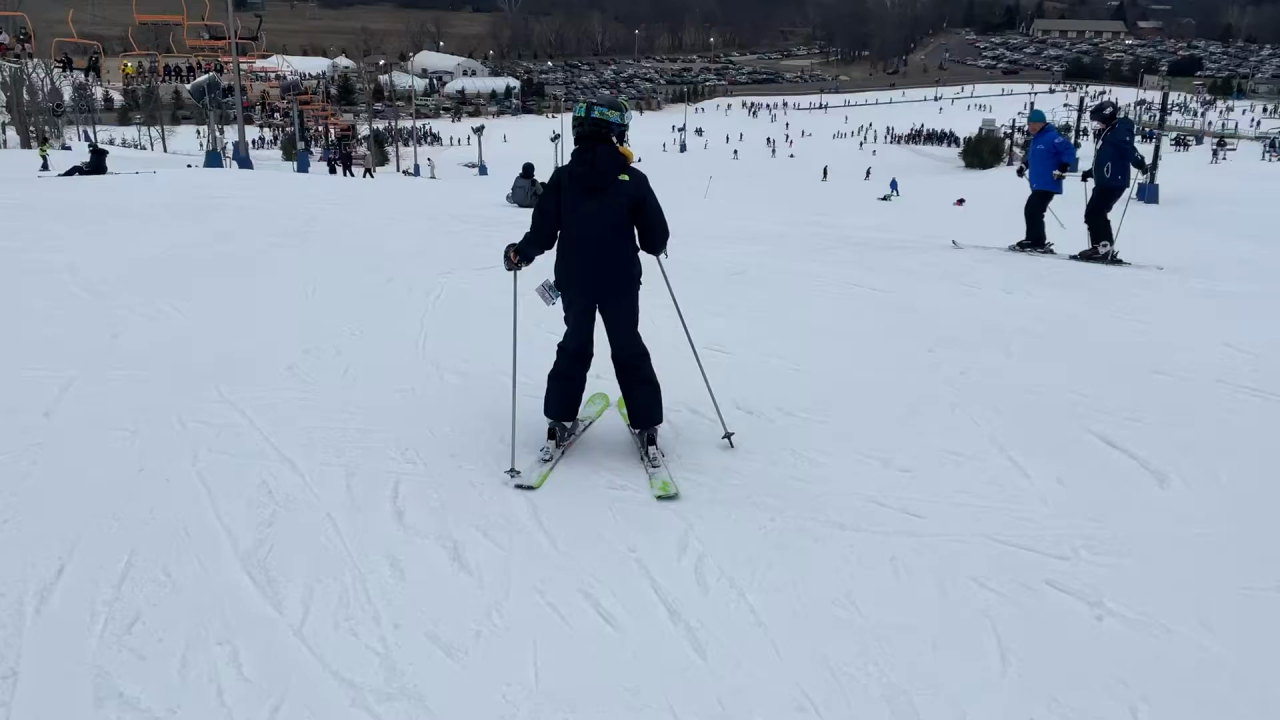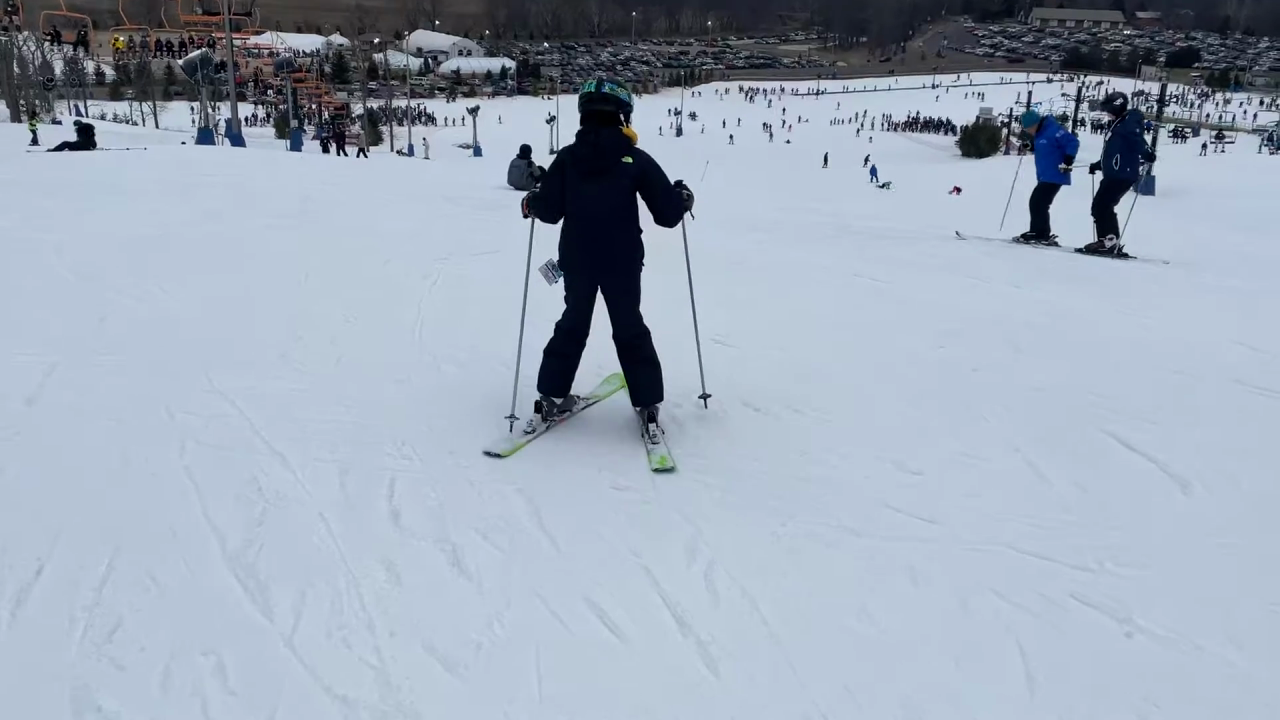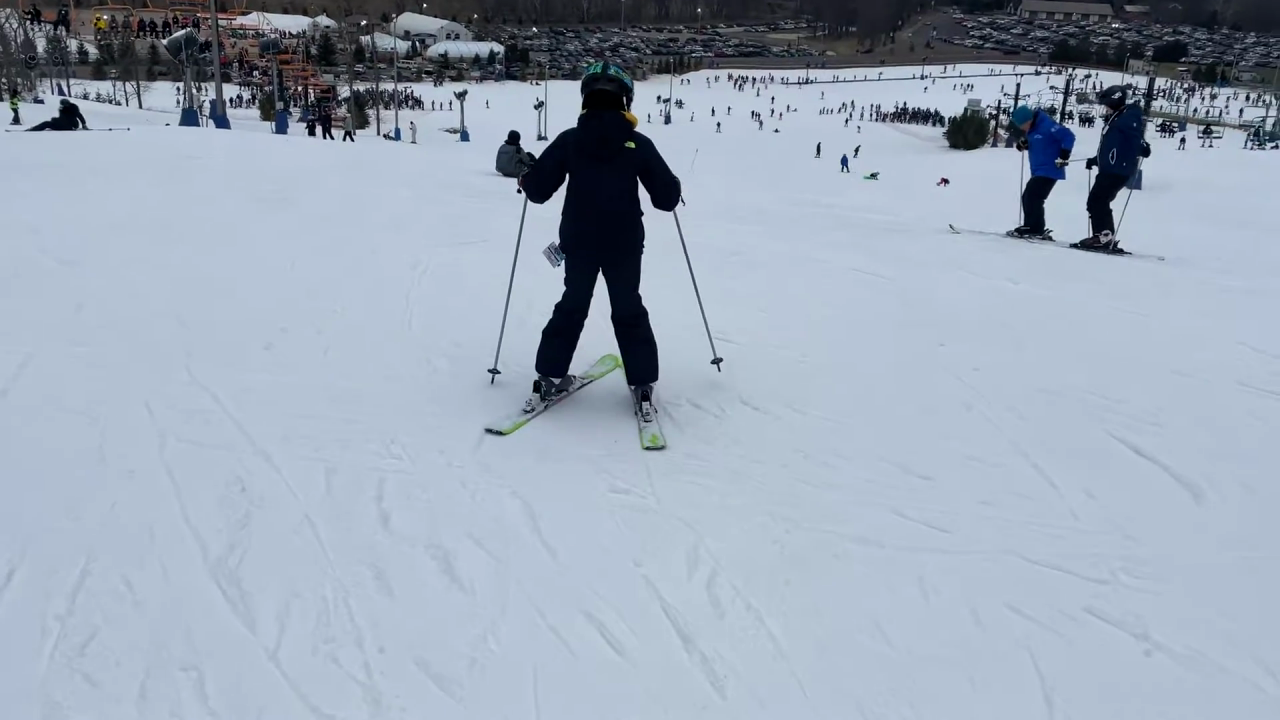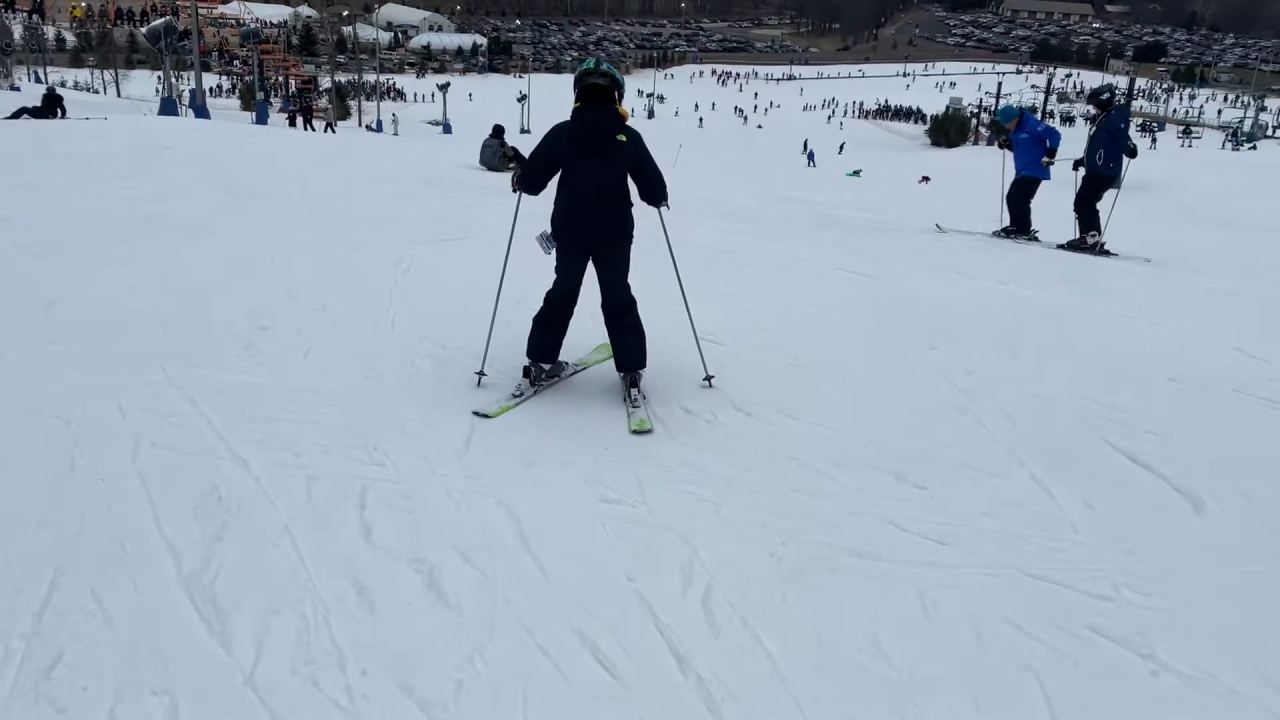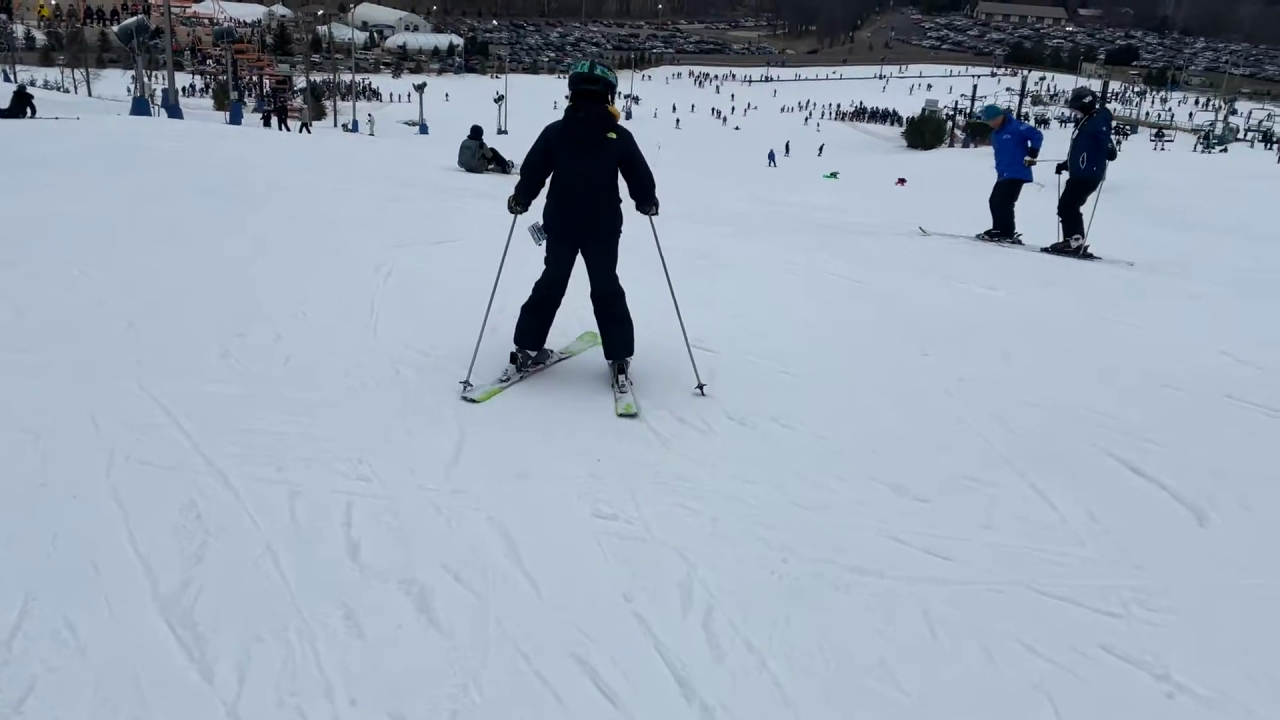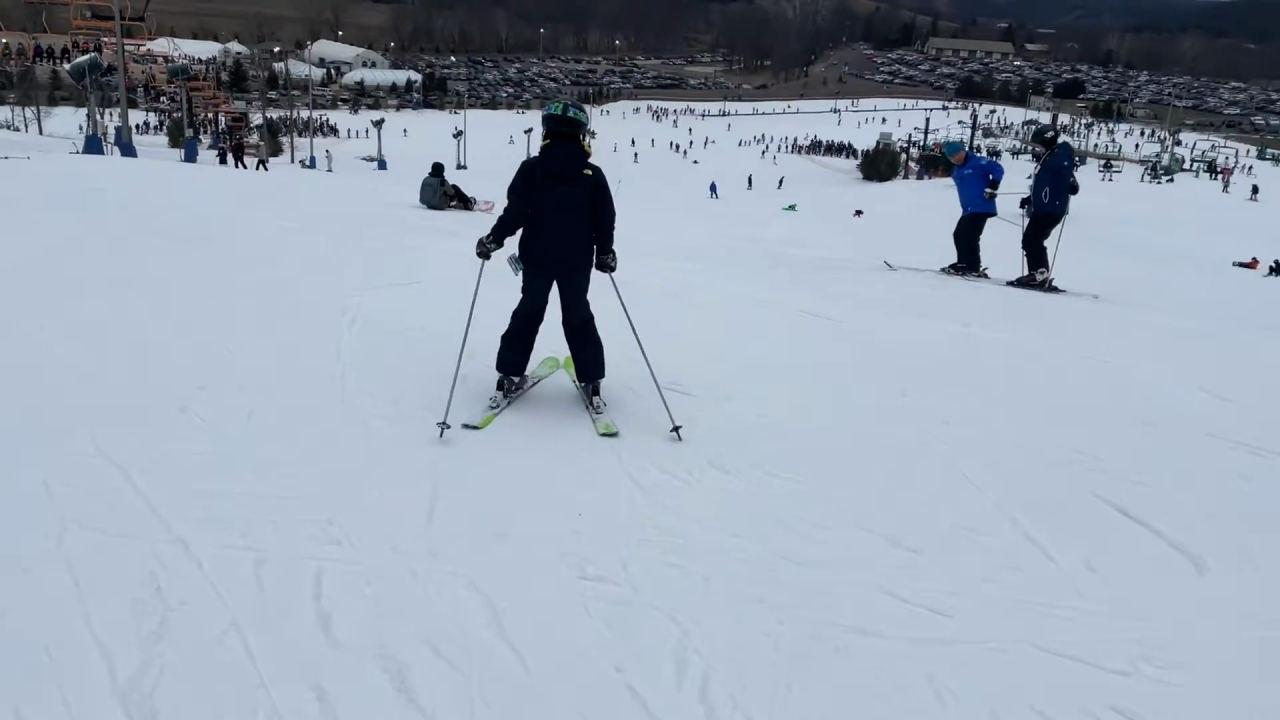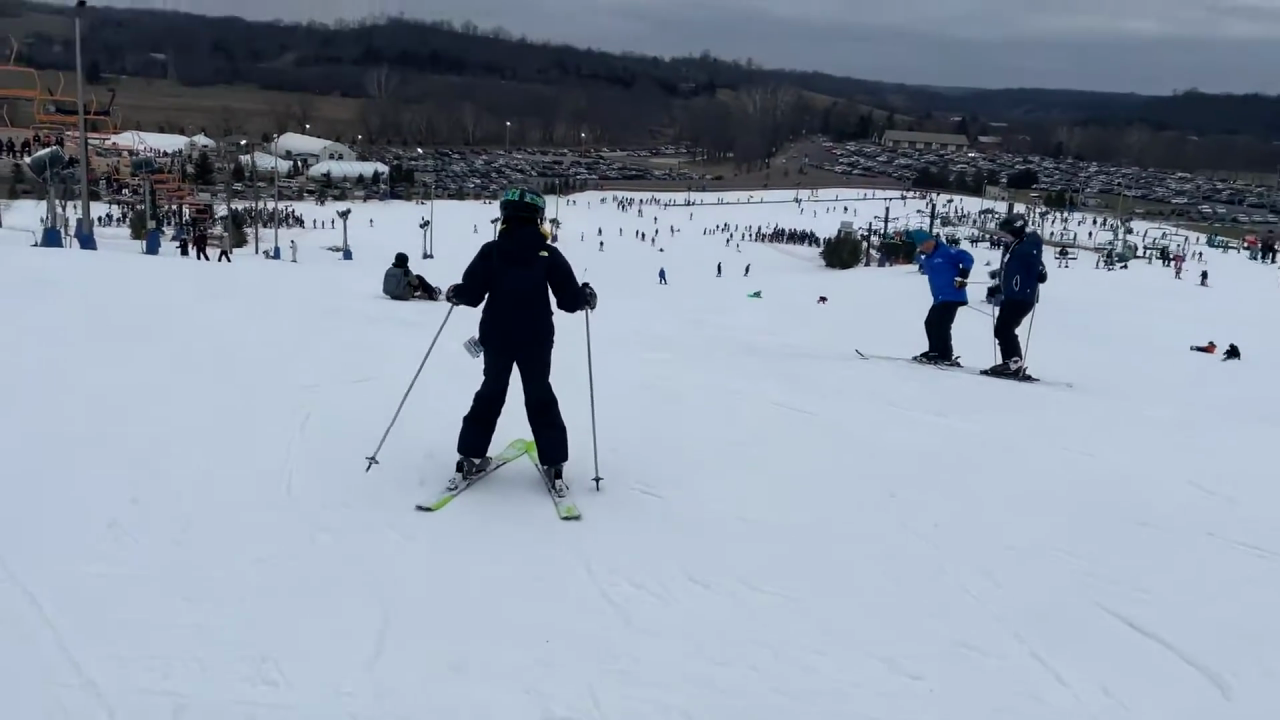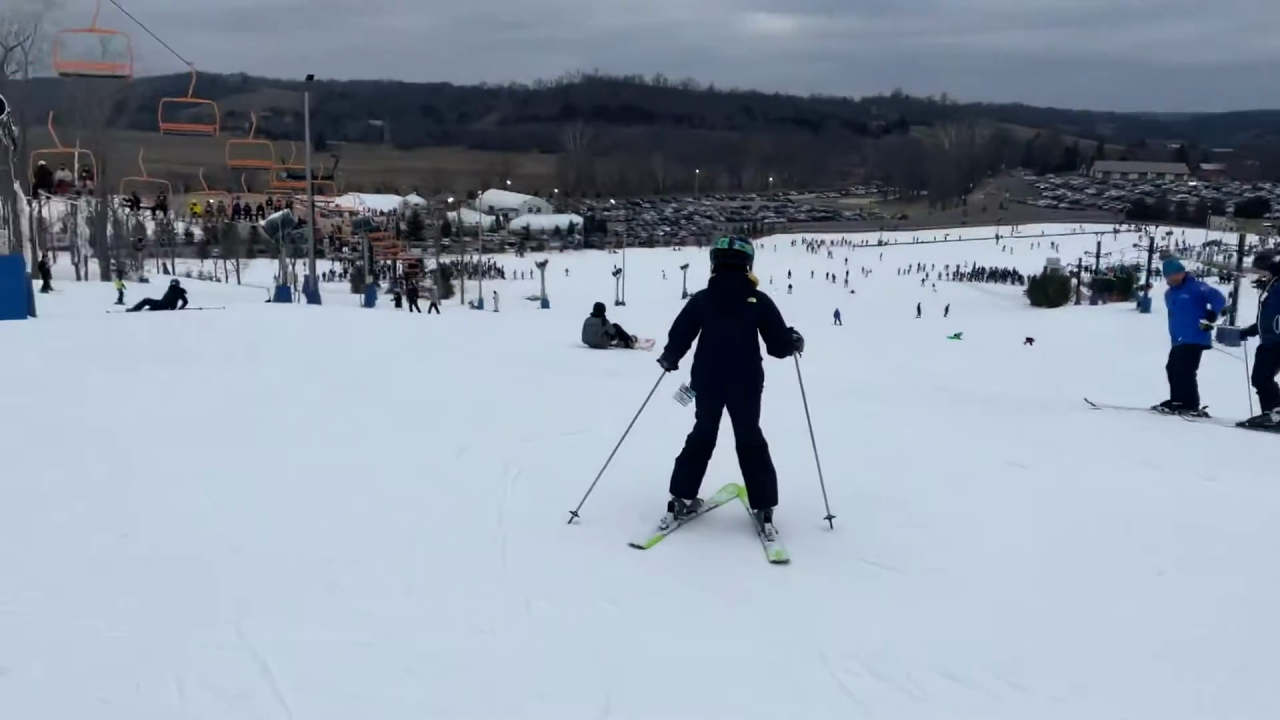
dt=0.4s
person 1, frame 1
left shoulder: (563, 177)
right shoulder: (632, 178)
left elbow: (543, 231)
right elbow: (654, 236)
left wrist: (519, 254)
right wrist: (656, 244)
left hip: (574, 279)
right hip: (620, 280)
left knee: (575, 345)
right knee: (628, 349)
left ankle: (560, 420)
right ankle: (646, 426)
person 1, frame 2
left shoulder: (568, 156)
right shoulder: (637, 159)
left elbow: (550, 209)
right elbow: (667, 213)
left wrist: (531, 203)
right wrist: (682, 199)
left hip: (576, 259)
right hip: (622, 261)
left knee: (573, 323)
right knee: (630, 329)
left ankle: (552, 395)
right ankle: (647, 403)
person 1, frame 3
left shoulder: (569, 140)
right shoulder: (638, 144)
left elbow: (538, 189)
right elbow: (666, 196)
left wrist: (526, 181)
right wrist: (673, 191)
left hip: (578, 242)
right hip: (624, 244)
left knee: (572, 305)
right knee: (629, 310)
left ankle: (550, 376)
right ankle: (642, 383)
person 1, frame 4
left shoulder: (561, 133)
right shoulder: (628, 137)
left elbow: (532, 179)
right elbow: (652, 187)
left wrist: (519, 181)
right wrist: (658, 198)
left hip: (570, 231)
right hip: (614, 234)
left knee: (562, 293)
right knee: (618, 298)
left ankle: (541, 362)
right ankle: (631, 370)
person 1, frame 5
left shoulder: (555, 132)
right shoulder: (620, 136)
left elbow: (532, 176)
right elbow: (641, 181)
left wrist: (520, 200)
right wrist: (647, 203)
left hip: (561, 225)
right hip: (603, 228)
left knee: (550, 284)
right knee: (607, 290)
left ankle: (527, 350)
right ankle: (619, 360)
person 1, frame 6
left shoulder: (532, 167)
right shoulder: (592, 173)
left elbow: (516, 212)
right elbow: (603, 222)
left wrist: (492, 239)
right wrist: (605, 253)
left hip: (537, 256)
right hip: (577, 259)
left knee: (528, 312)
right knee: (579, 316)
left ankle: (509, 377)
right ankle: (591, 383)
person 1, frame 7
left shoulder: (491, 250)
right shoulder: (549, 254)
left elbow: (473, 292)
right elbow: (569, 299)
left wrist: (455, 294)
right wrist: (587, 297)
left hip: (496, 337)
right hip: (536, 339)
left knee: (490, 394)
right knee: (540, 397)
left ankle: (470, 458)
right ankle: (553, 465)
person 1, frame 8
left shoulder: (701, 299)
right shoulder: (758, 300)
left elbow: (680, 337)
right elbow: (778, 345)
left wrist: (668, 359)
right wrist: (794, 343)
left hip: (707, 382)
right hip: (746, 384)
left knee: (702, 436)
right knee: (751, 441)
left ankle: (682, 498)
right ankle: (764, 508)
